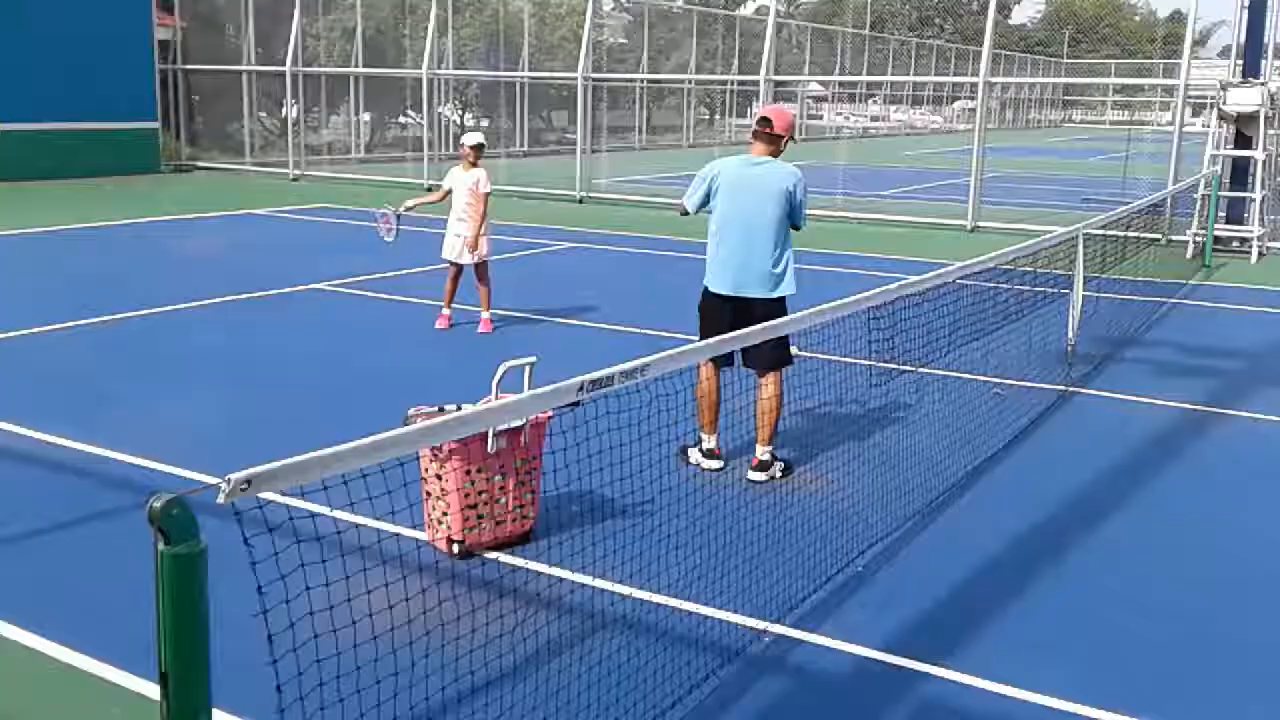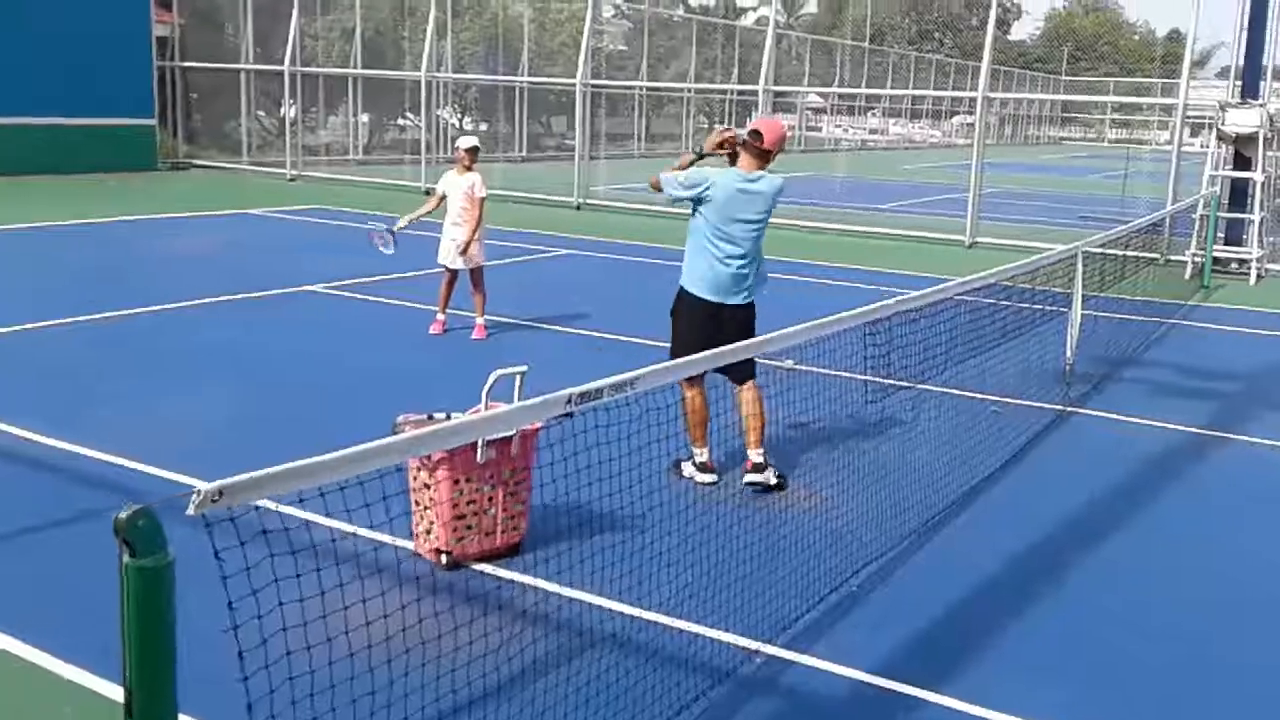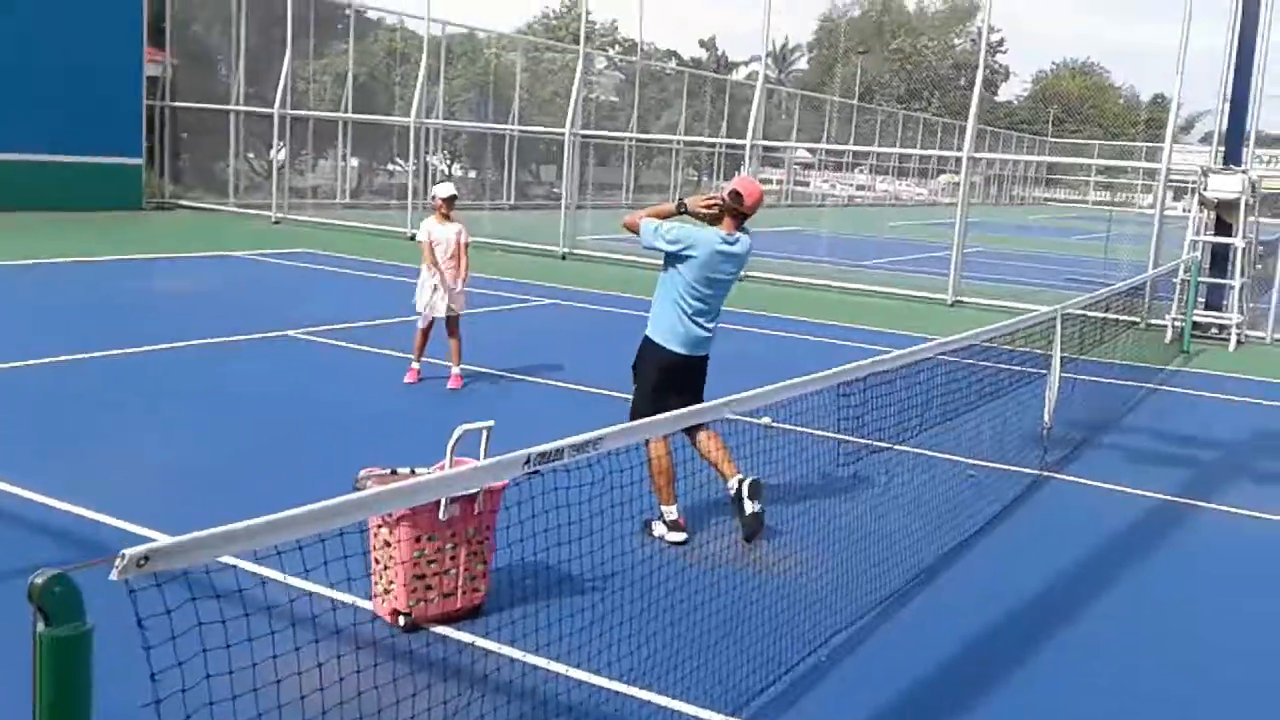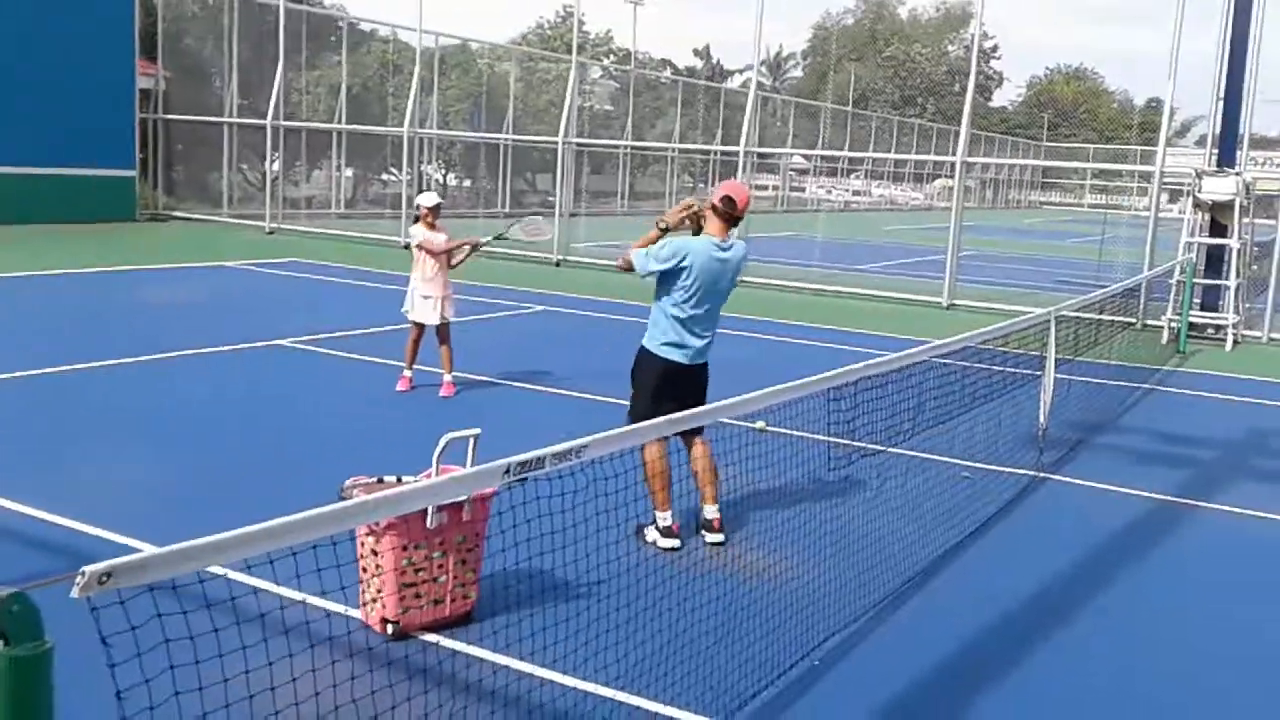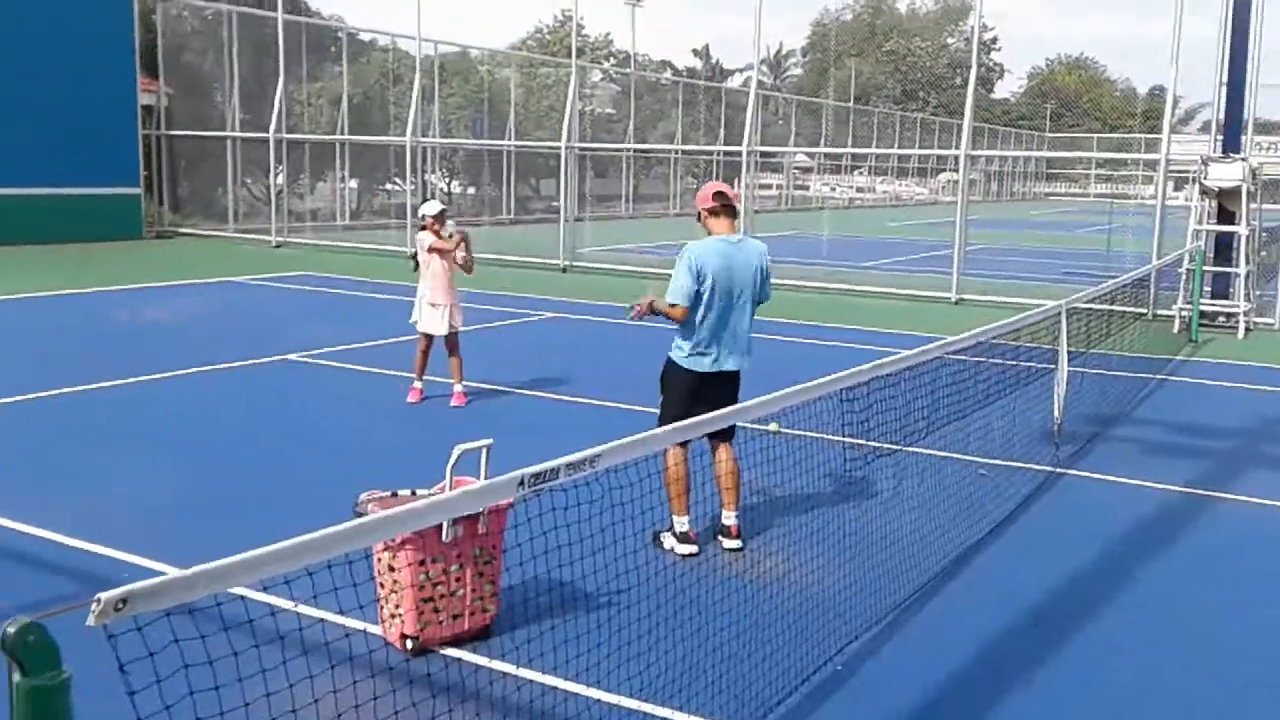
dt=0.3s
person 1, frame 1
left shoulder: (718, 169)
right shoulder: (791, 176)
left elbow: (685, 207)
right elbow: (796, 224)
left hip: (720, 286)
right hip: (768, 290)
left knee: (709, 363)
right knee: (769, 373)
left ankle: (708, 448)
right ankle: (763, 459)
person 1, frame 2
left shoulder: (708, 179)
right shoulder: (773, 186)
left elbow: (657, 182)
left wrist: (701, 152)
right wrist: (732, 156)
left hip: (697, 293)
right hip: (740, 298)
left knee: (691, 379)
right knee: (745, 380)
left ankle: (701, 461)
right ankle: (756, 463)
person 1, frame 3
left shoulder: (689, 238)
right shoulder: (743, 246)
left elbow: (631, 220)
left wrist: (684, 206)
right wrist: (710, 218)
left hip: (662, 346)
right hip: (698, 350)
left knee: (655, 432)
right knee: (696, 425)
left ankle: (671, 519)
right ankle: (739, 483)
person 1, frame 4
left shoulder: (682, 248)
right shoulder: (738, 252)
left elbow: (626, 262)
left wrist: (664, 225)
right wrist: (696, 227)
left hip: (659, 355)
right hip: (696, 358)
left knee: (652, 438)
right knee: (694, 434)
left ankle: (664, 525)
right ankle: (712, 518)
person 1, frame 5
left shoulder: (694, 253)
right shoulder: (758, 252)
left elbow: (678, 312)
left wrist: (652, 306)
left hip: (688, 364)
right hip: (730, 364)
left knee: (674, 443)
right knee: (723, 442)
left ankle: (681, 531)
right ankle: (730, 525)
person 2, frame 1
left shoulder: (481, 174)
right shoulder: (454, 172)
left elbow: (483, 209)
right elbow: (440, 195)
left wrist: (475, 236)
right wrist: (415, 202)
left hip: (474, 232)
right hip: (455, 230)
left knee: (481, 275)
right knee: (453, 273)
left ankle: (486, 317)
right ankle: (446, 313)
person 2, frame 2
left shoulder: (476, 178)
right shoulder: (448, 176)
left elbow: (478, 214)
right elbow: (434, 202)
left wrist: (469, 239)
right wrist: (411, 217)
left hip: (470, 237)
right hip: (450, 235)
left knee: (477, 280)
right knee: (448, 278)
left ankle: (480, 322)
right ankle: (440, 318)
person 2, frame 3
left shoulder: (459, 226)
right shoulder: (427, 224)
left elbow: (463, 257)
right elbow: (427, 254)
left wrist: (462, 279)
right wrist: (438, 273)
left hip: (453, 285)
right hip: (431, 282)
left knee: (453, 329)
right knee: (424, 326)
left ankle: (456, 372)
right ankle: (415, 367)
person 2, frame 4
left shoulder: (442, 233)
right shoulder: (415, 231)
left elbow: (449, 263)
right elbow: (437, 249)
left wrist: (468, 250)
right wrist: (465, 242)
left hip: (442, 292)
right hip: (421, 291)
left knee: (444, 336)
right knee: (415, 335)
left ankle: (448, 379)
right ankle: (406, 375)
person 2, frame 5
left shoulder: (451, 241)
right shoulder: (422, 237)
left elbow: (468, 269)
right elbow: (449, 247)
left wrist: (466, 242)
right wrist: (460, 237)
left hip: (449, 300)
right hip: (429, 300)
left knee: (453, 346)
right knee: (424, 345)
left ankle: (458, 389)
right ankle: (417, 386)
